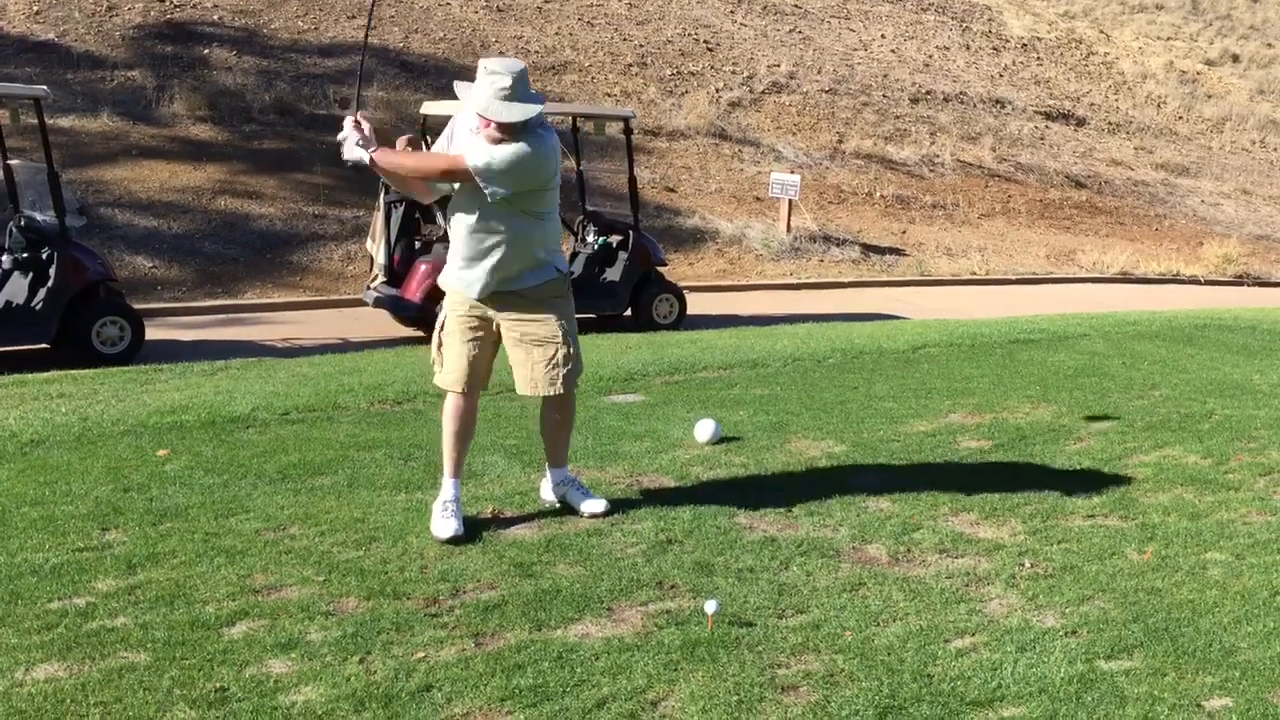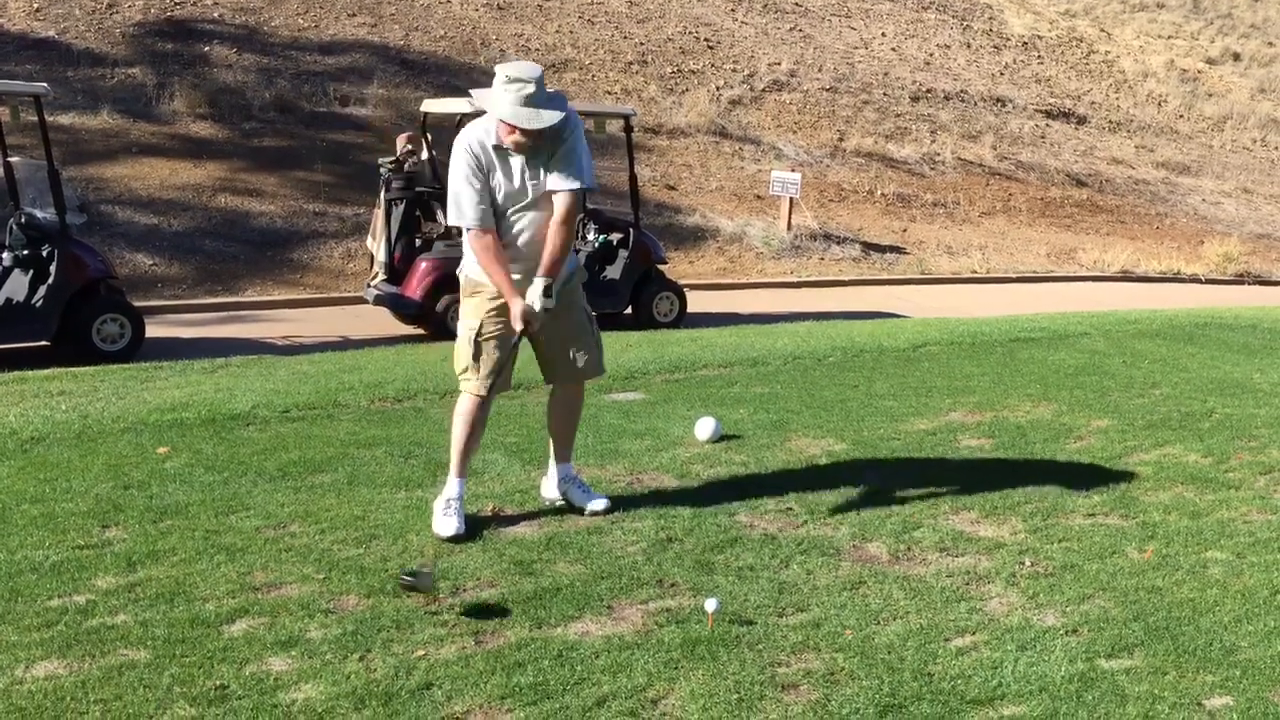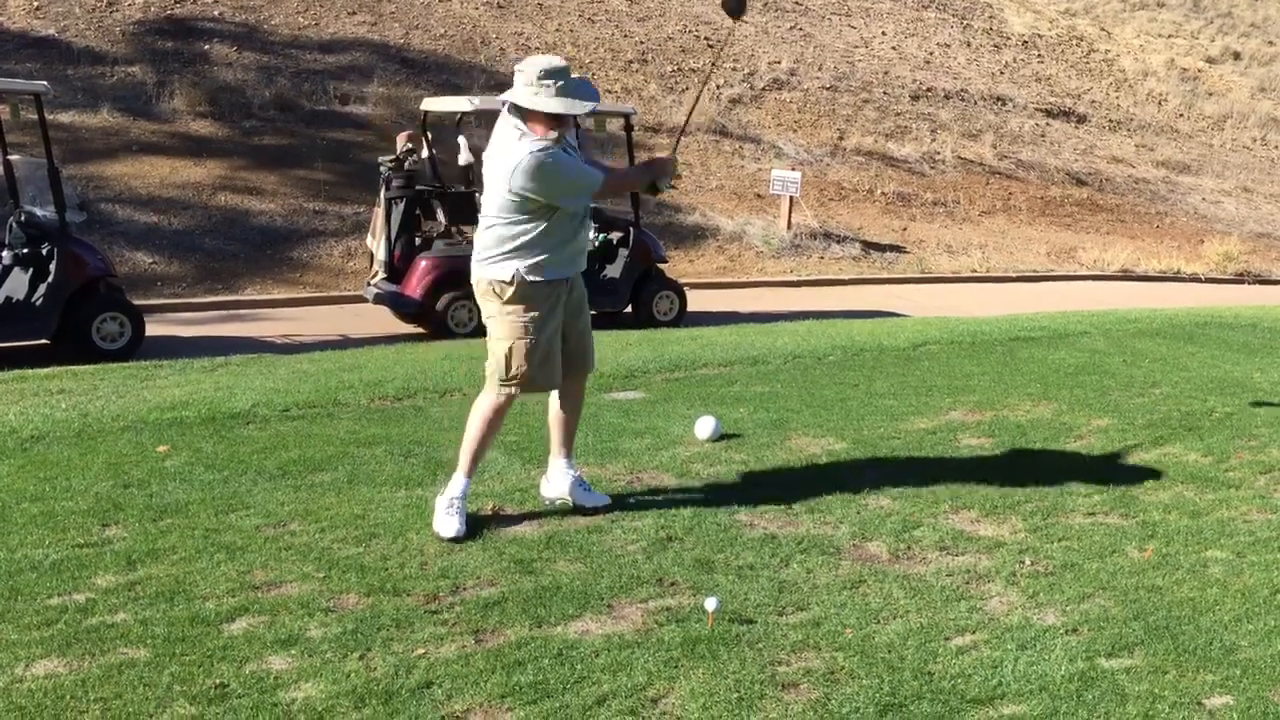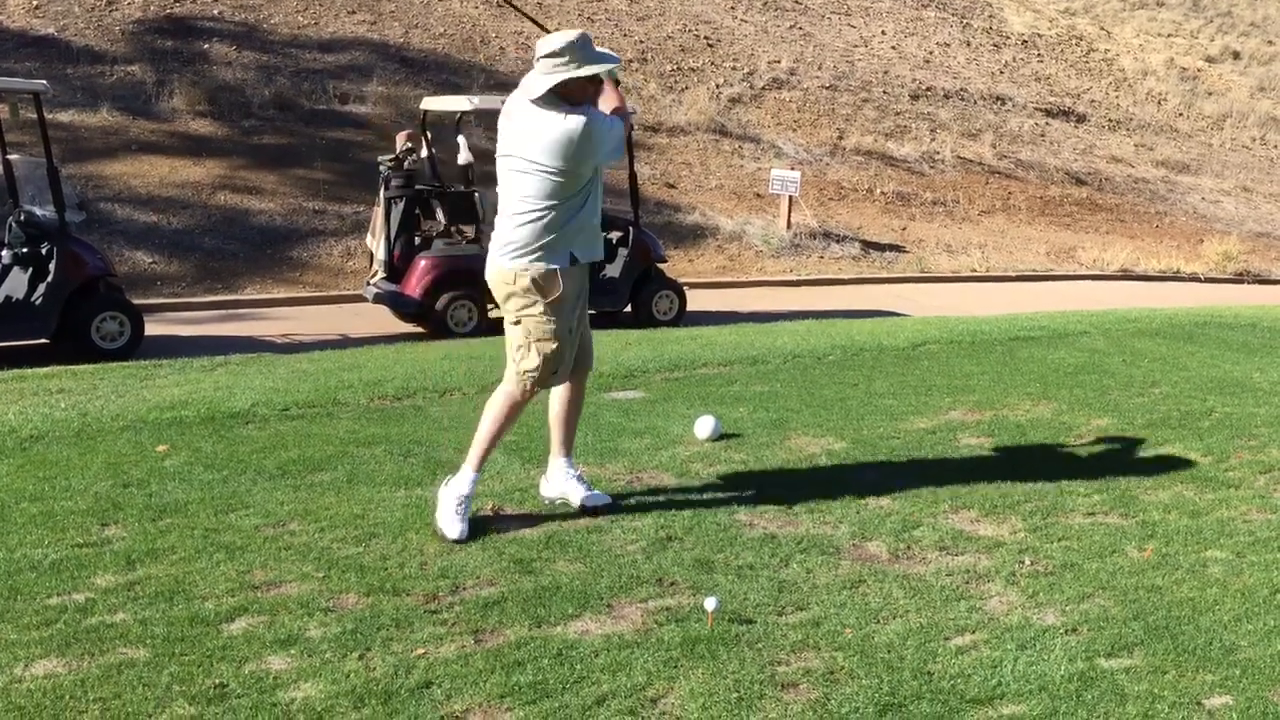
dt=0.2s
person 1, frame 1
left shoulder: (536, 143)
right shoulder: (461, 128)
left elbow: (445, 169)
right elbow: (426, 179)
left wrist: (370, 154)
right wrist: (373, 147)
left hip: (537, 285)
right hip: (470, 284)
left knee: (558, 386)
right knee: (461, 388)
left ankle: (559, 479)
right ankle: (449, 494)
person 1, frame 2
left shoulder: (565, 131)
right shoulder: (472, 145)
left elbow: (566, 209)
right elbow: (479, 232)
left wrist: (545, 279)
right wrist: (510, 294)
left hip: (557, 278)
right hip: (491, 282)
left knee: (573, 377)
right knee: (479, 386)
left ankle: (561, 476)
right ankle: (451, 492)
person 1, frame 3
left shoulder: (554, 130)
right shoulder: (526, 156)
left elbow: (590, 173)
right elbow: (607, 186)
left wrist: (636, 175)
right wrist: (652, 172)
left hip: (556, 274)
right hip: (514, 281)
left knee: (573, 373)
right knee: (507, 386)
left ankle: (560, 474)
right ankle: (456, 490)
person 1, frame 4
left shoulder: (517, 106)
right shoulder: (580, 129)
right elbow: (617, 125)
right wrist: (610, 93)
left hip: (545, 266)
right hip: (538, 272)
left knee: (573, 369)
right knee: (525, 380)
left ankle: (560, 472)
right ankle: (462, 484)
